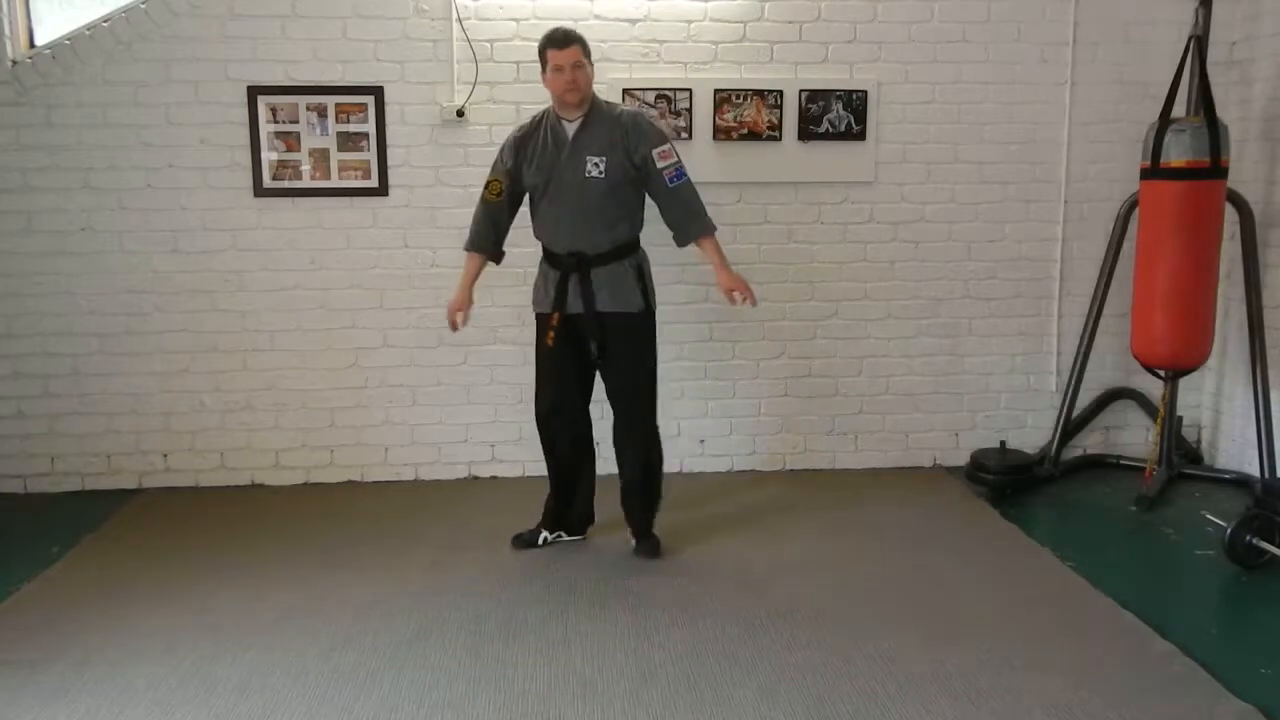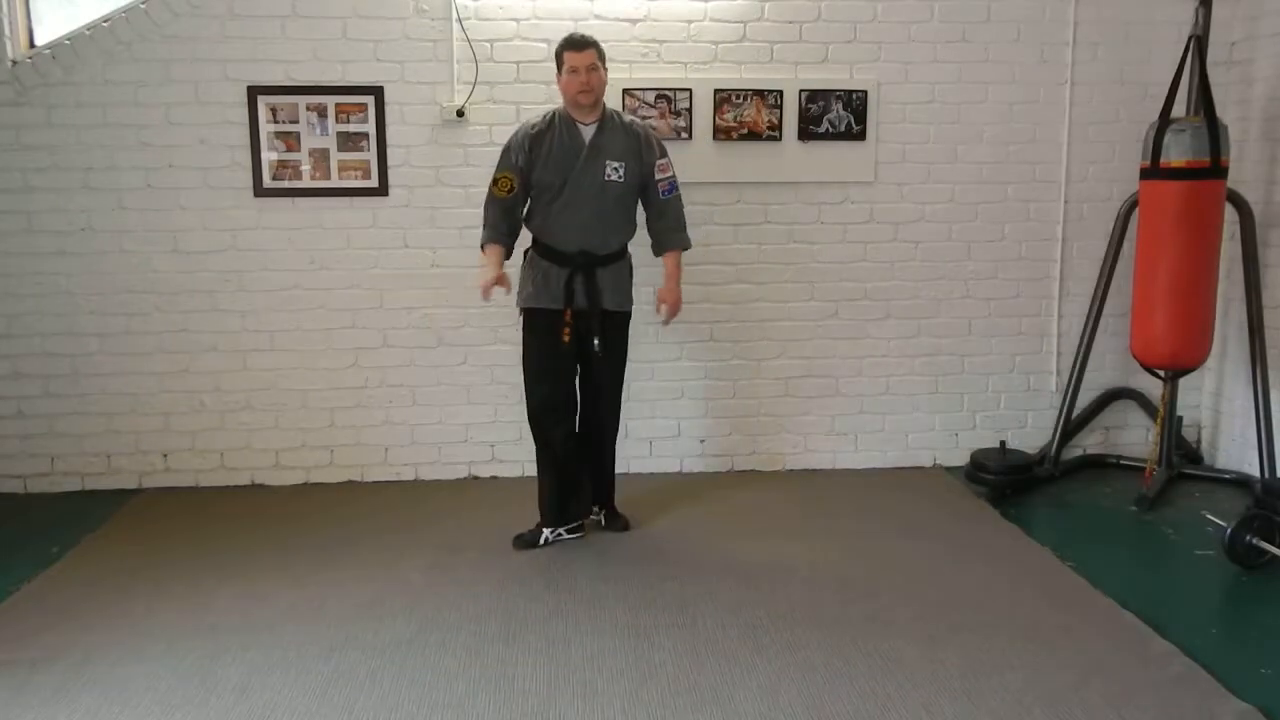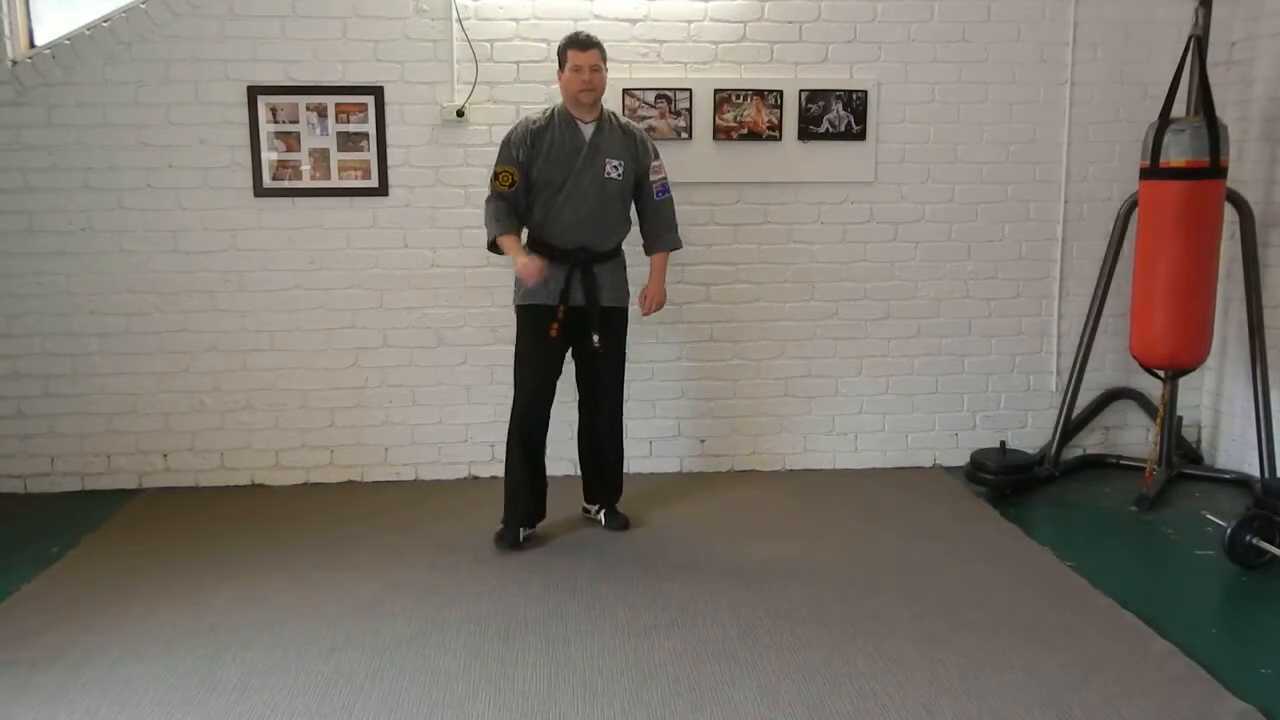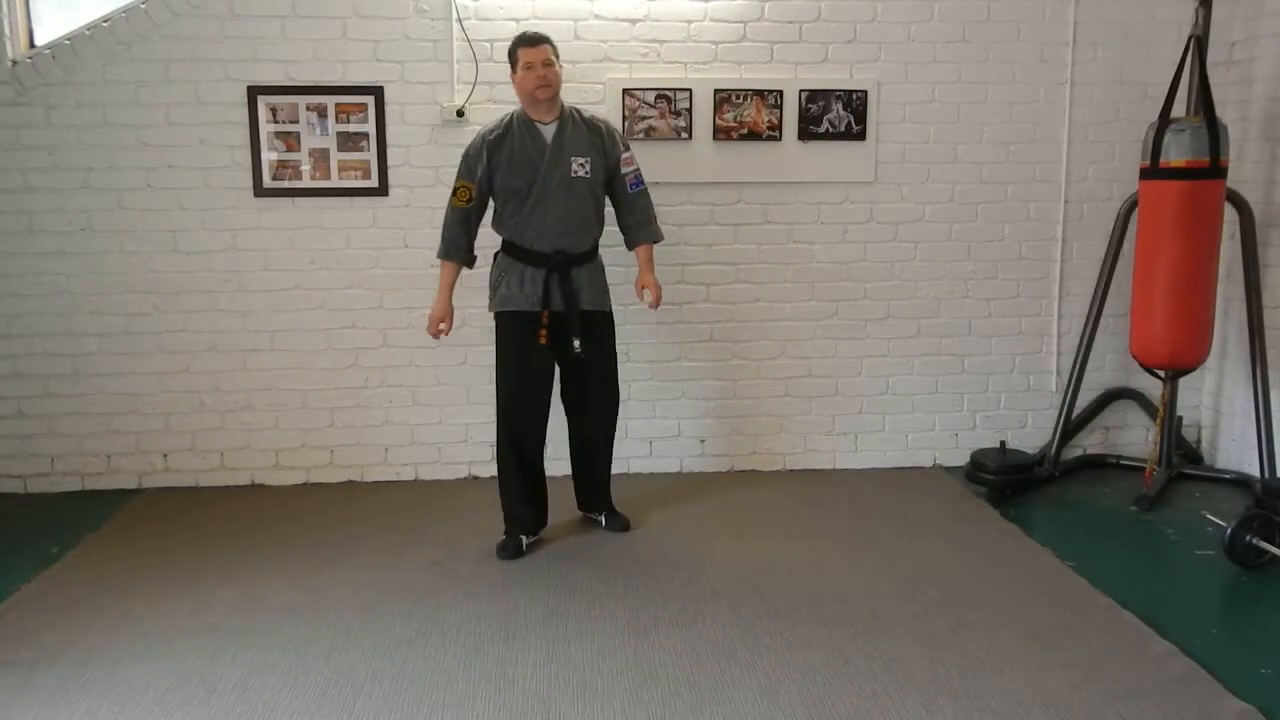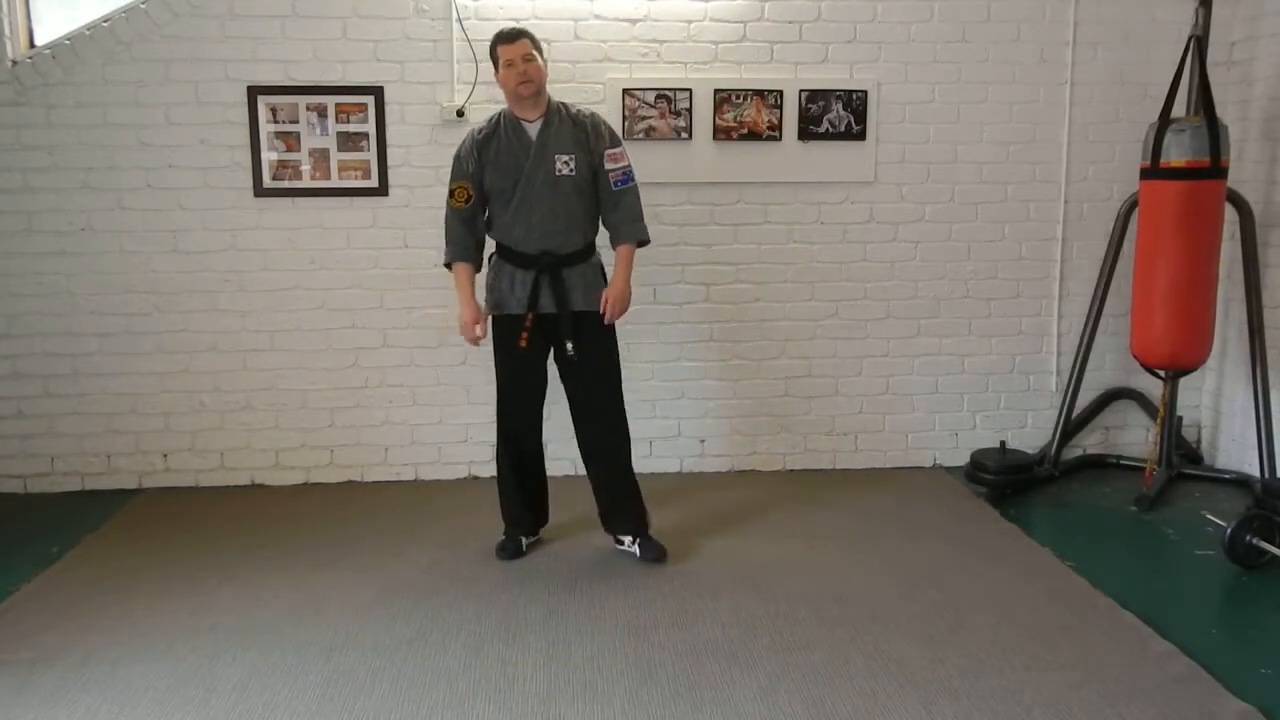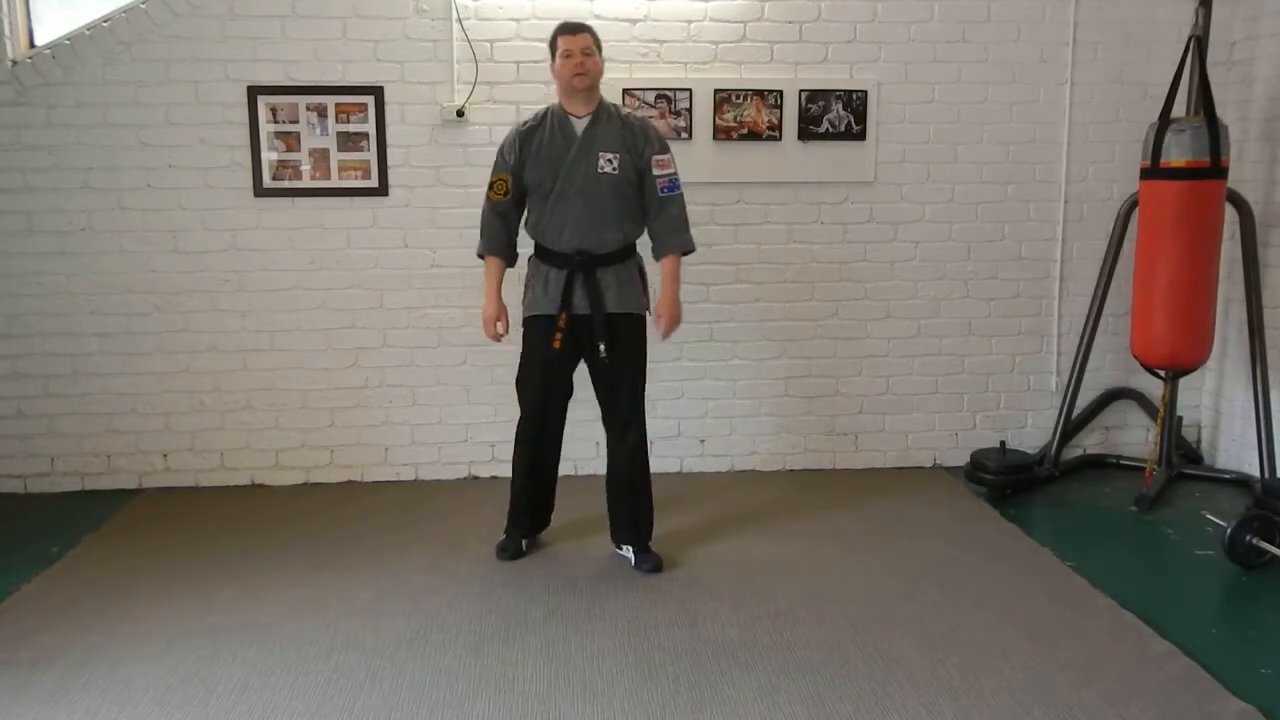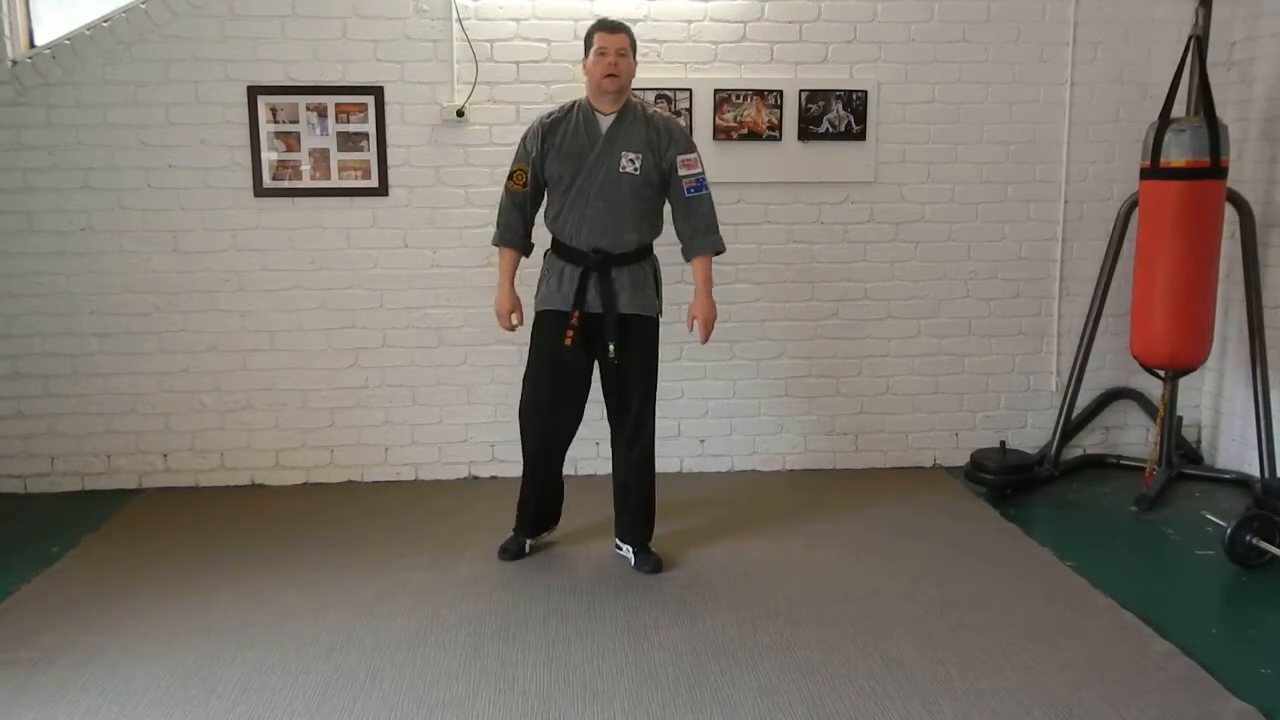
dt=0.4s
person 1, frame 1
left shoulder: (632, 128)
right shoulder: (524, 141)
left elbow: (678, 197)
right elbow: (492, 215)
left wrist: (721, 266)
right wrist: (465, 287)
left hip: (620, 285)
right hip: (558, 288)
left knee: (635, 407)
right knee: (558, 411)
left ankle: (642, 521)
right ankle: (566, 519)
person 1, frame 2
left shoulder: (637, 139)
right shoulder: (530, 139)
left elbow: (664, 213)
right elbow: (501, 209)
left wrist: (672, 279)
right wrist: (494, 266)
left hip: (608, 283)
right hip: (548, 284)
left knee: (602, 402)
right knee: (549, 403)
left ankle: (598, 501)
right ankle: (562, 515)
person 1, frame 3
left shoulder: (632, 140)
right shoulder: (528, 135)
left elbow: (656, 212)
right elbow: (499, 204)
left wrist: (657, 277)
right wrist: (518, 255)
left hip: (605, 281)
right hip: (544, 283)
left knee: (603, 398)
right knee: (532, 399)
left ankle: (601, 498)
right ankle: (521, 514)
person 1, frame 4
left shoulder: (599, 134)
right shoulder: (490, 144)
left elbow: (633, 203)
right elbow: (461, 220)
left wrist: (646, 269)
right wrist: (444, 297)
left hip: (584, 282)
right hip: (520, 287)
left knee: (596, 403)
right knee: (519, 410)
left ankle: (595, 501)
right ankle: (522, 523)
person 1, frame 5
left shoulder: (589, 130)
right shoulder: (479, 145)
left elbow: (622, 206)
right elbow: (462, 226)
left wrist: (620, 278)
right wrist: (467, 299)
left hip: (582, 285)
right hip: (514, 289)
left knee: (602, 410)
right knee: (518, 414)
left ankle: (628, 526)
right ankle: (522, 523)
person 1, frame 6
left shoulder: (638, 132)
right shoulder: (525, 138)
left elbow: (667, 215)
right elbow: (499, 221)
left wrist: (669, 290)
right wrist: (492, 295)
left hip: (618, 290)
right hip: (549, 289)
left knee: (625, 419)
right knee: (538, 415)
left ankle: (632, 536)
right ankle: (524, 525)
person 1, frame 7
left shoulder: (664, 133)
right shoulder: (548, 130)
left elbow: (694, 214)
right elbow: (516, 210)
left wrist: (703, 291)
right wrist: (505, 285)
left hip: (631, 289)
right hip: (563, 286)
left knee: (633, 420)
right knee: (543, 411)
left ankle: (633, 536)
right ankle: (532, 523)
